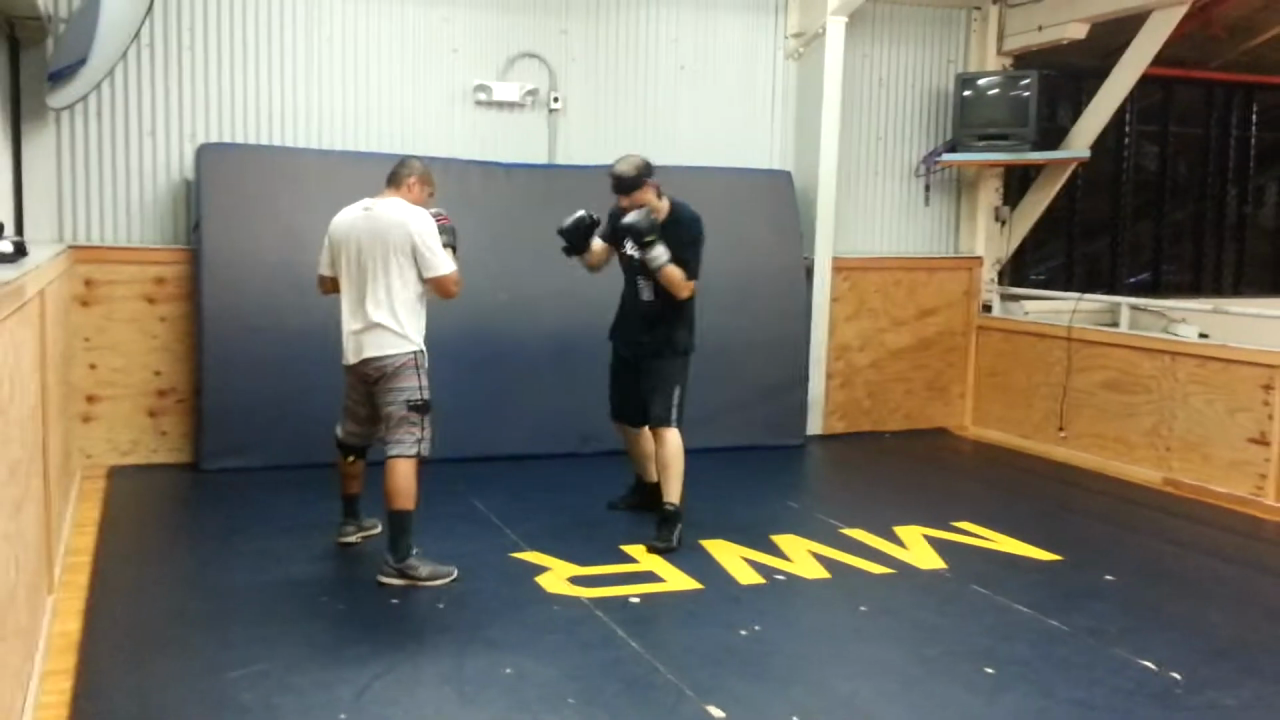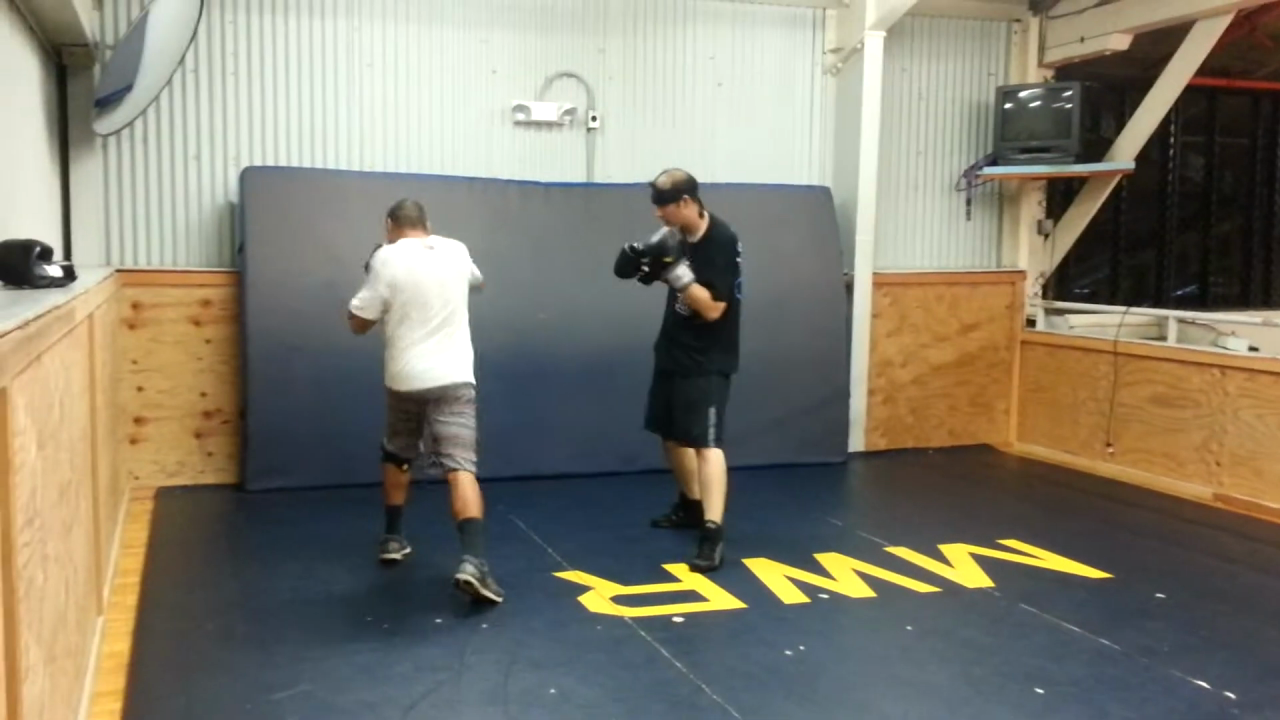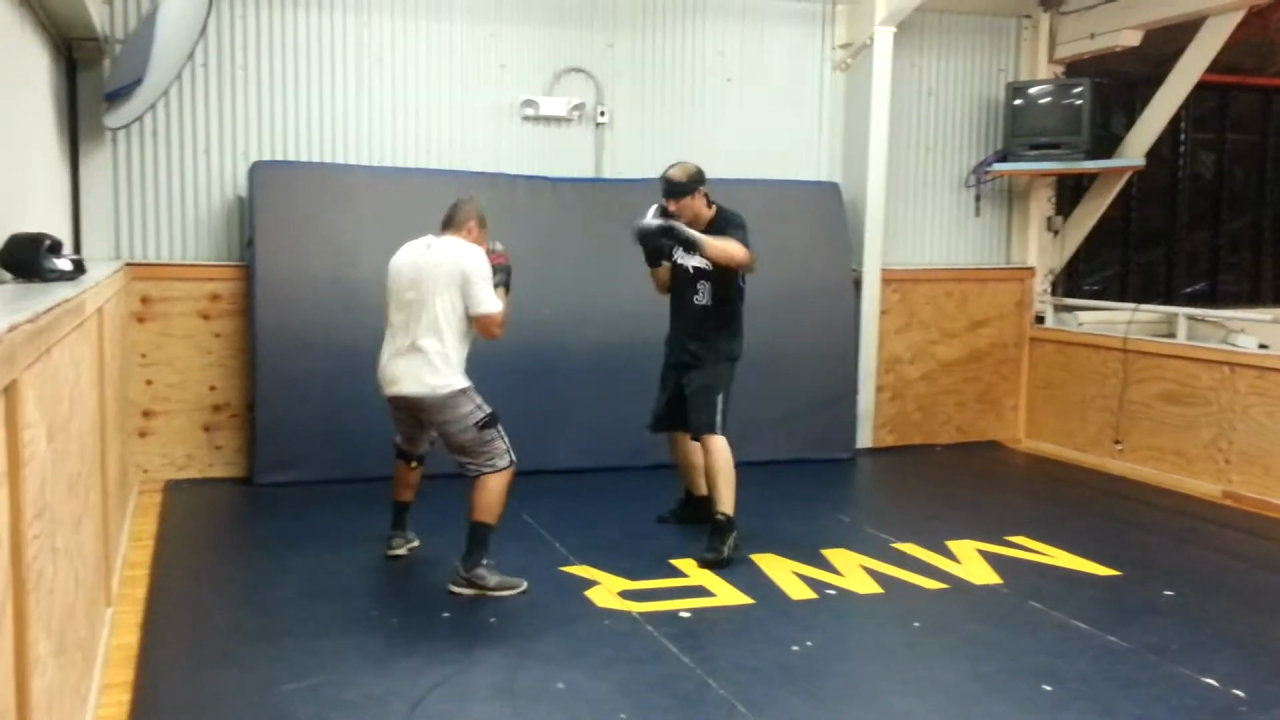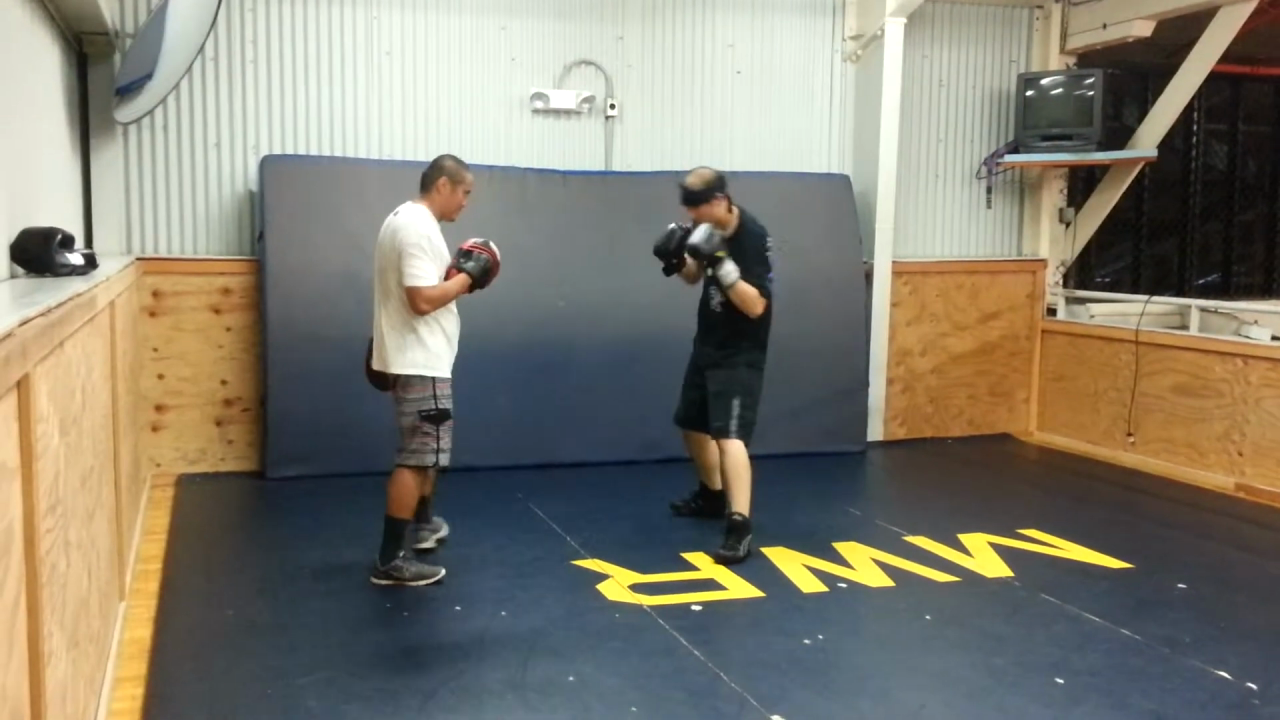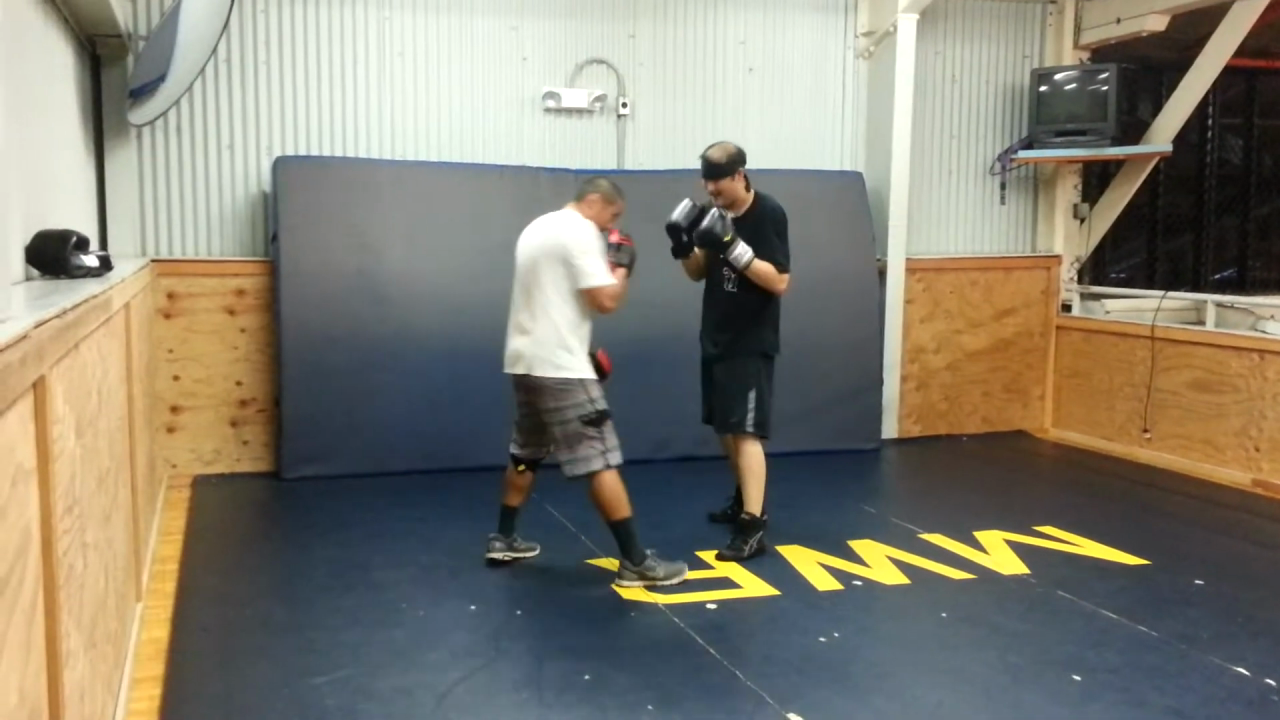
dt=1s
person 1, frame 1
left shoulder: (342, 220)
right shoulder: (416, 219)
left elbow: (326, 283)
right elbow: (449, 287)
right wrist: (446, 245)
left hip: (356, 349)
right hip: (398, 351)
left knee: (353, 440)
right knee: (405, 448)
left ankle: (352, 520)
right ankle: (400, 559)
person 1, frame 2
left shoulder: (386, 259)
right shoulder: (455, 252)
left elbow: (358, 324)
right elbow: (475, 280)
left hip: (404, 379)
right hip: (454, 377)
left knee: (398, 454)
right knee: (460, 467)
left ankle: (393, 539)
right ankle: (474, 564)
person 1, frame 3
left shoulder: (403, 255)
right shoulder: (471, 259)
right elbow: (491, 327)
right wrist: (500, 285)
left hip: (394, 380)
right hip: (439, 384)
left knee: (411, 451)
right knee: (498, 463)
left ankle: (399, 533)
right ankle: (472, 569)
person 1, frame 4
left shoulder: (401, 218)
right shoulder: (420, 228)
right elbow: (423, 300)
left wrist: (454, 272)
right wrist: (468, 276)
left hip: (412, 357)
right hip: (420, 362)
left knee: (429, 446)
right knee: (418, 458)
left ankle: (421, 523)
right ankle: (390, 560)
person 1, frame 5
left shoulder: (536, 228)
right shoulder: (581, 233)
right elbow: (604, 300)
right wrist: (620, 268)
left hip: (523, 361)
right hip: (561, 367)
left knee: (527, 451)
right knee: (601, 460)
left ankle: (503, 537)
right ankle: (634, 561)
person 2, frame 1
left shoulder: (685, 220)
right shoulder: (623, 215)
left elbow: (684, 289)
right elbow: (595, 261)
left wrist: (652, 245)
right wrist: (578, 238)
left hip: (668, 344)
right hip: (628, 338)
left knee: (663, 424)
right knee: (628, 419)
left ankle: (672, 515)
right ankle: (649, 487)
person 2, frame 2
left shoulder: (721, 240)
right shoulder: (680, 233)
left elbow: (711, 308)
left wrist: (673, 267)
right wrist: (648, 269)
left hip: (707, 360)
right hip: (673, 351)
left knee: (706, 442)
right knee: (671, 434)
left ankle: (713, 533)
right ankle: (691, 505)
person 2, frame 3
left shoulder: (728, 222)
right shoulder: (677, 226)
left elbow: (741, 256)
left wrist: (687, 235)
right wrist: (655, 254)
left hip: (716, 347)
right hip: (681, 344)
left knee: (711, 432)
right knee: (676, 427)
left ankle: (723, 526)
right ankle: (698, 501)
person 2, frame 4
left shoulder: (751, 236)
right shoulder: (708, 228)
left elbow: (755, 306)
right elbow: (693, 277)
left wrist: (720, 261)
right wrist: (674, 260)
left hip: (741, 354)
right hip: (709, 345)
left knee: (728, 435)
right knee: (693, 425)
left ankle: (740, 528)
right ankle: (712, 495)
person 2, frame 5
left shoulder: (768, 213)
right shoulder: (713, 212)
left elbow: (779, 282)
right elbow: (699, 273)
left wrist: (732, 245)
right wrist: (684, 244)
left hip: (751, 343)
right hip: (716, 338)
left knee: (746, 432)
right knee: (726, 428)
left ankle: (752, 527)
right ankle: (745, 500)
